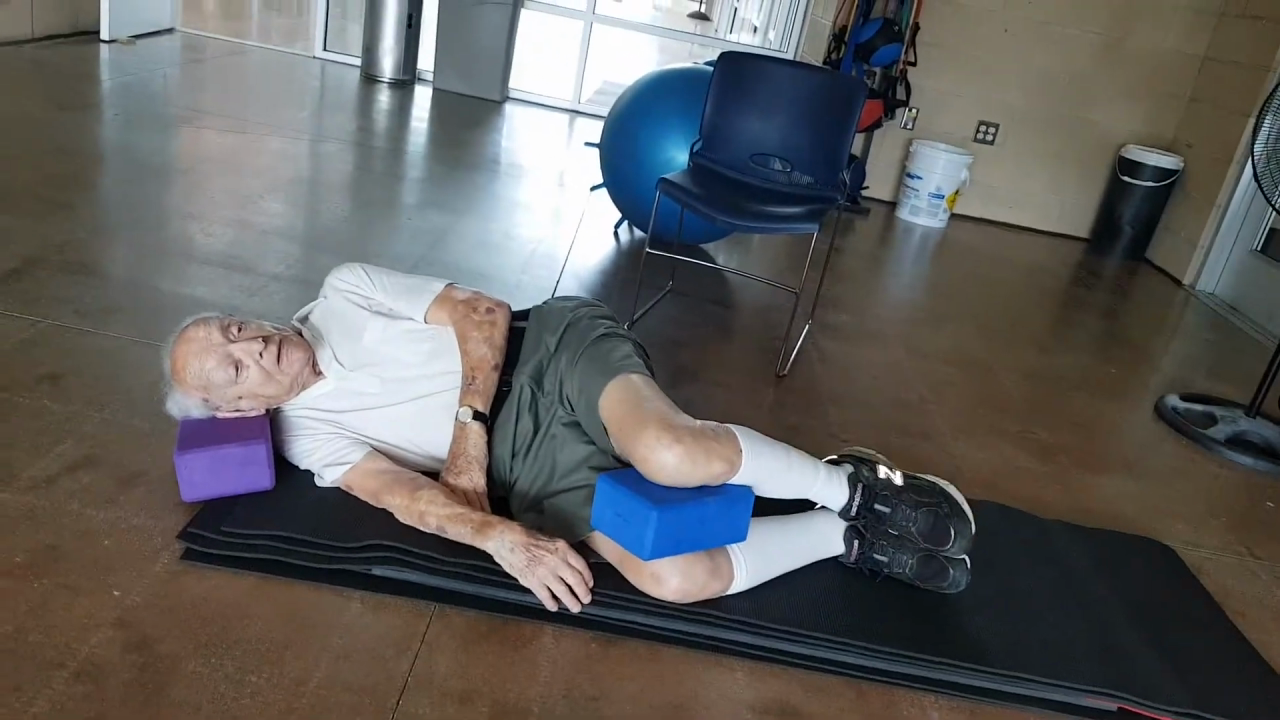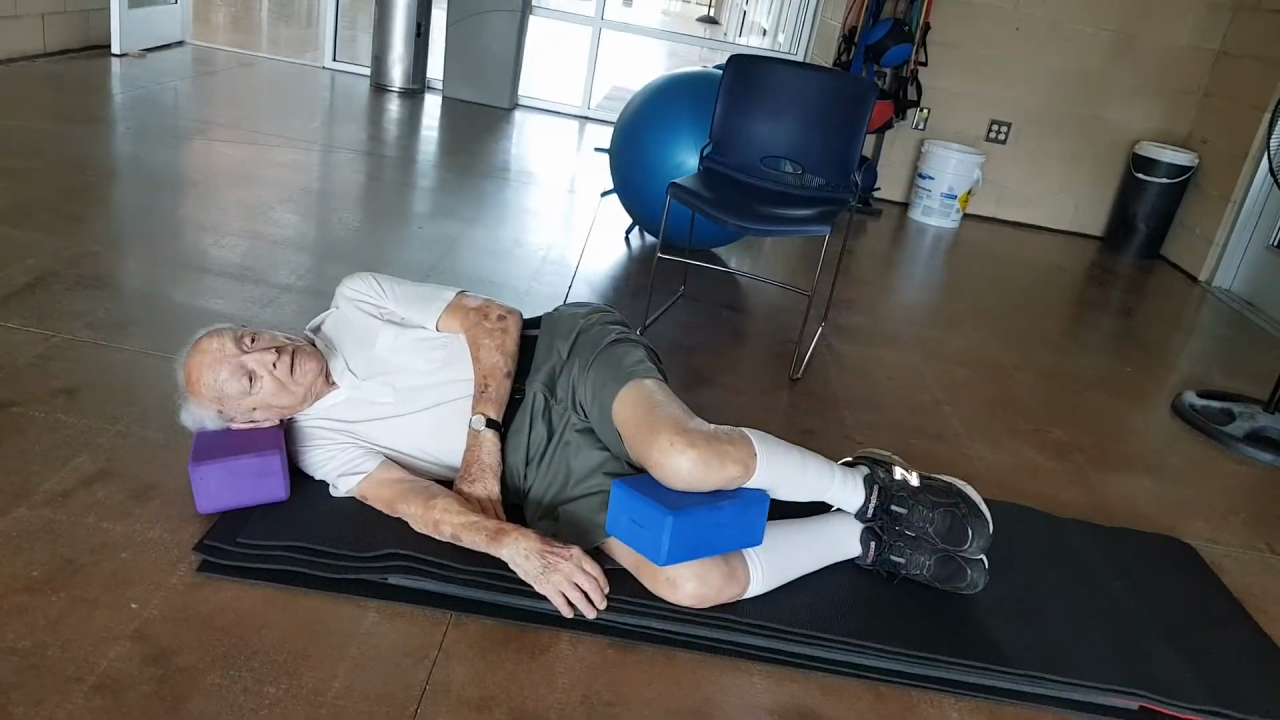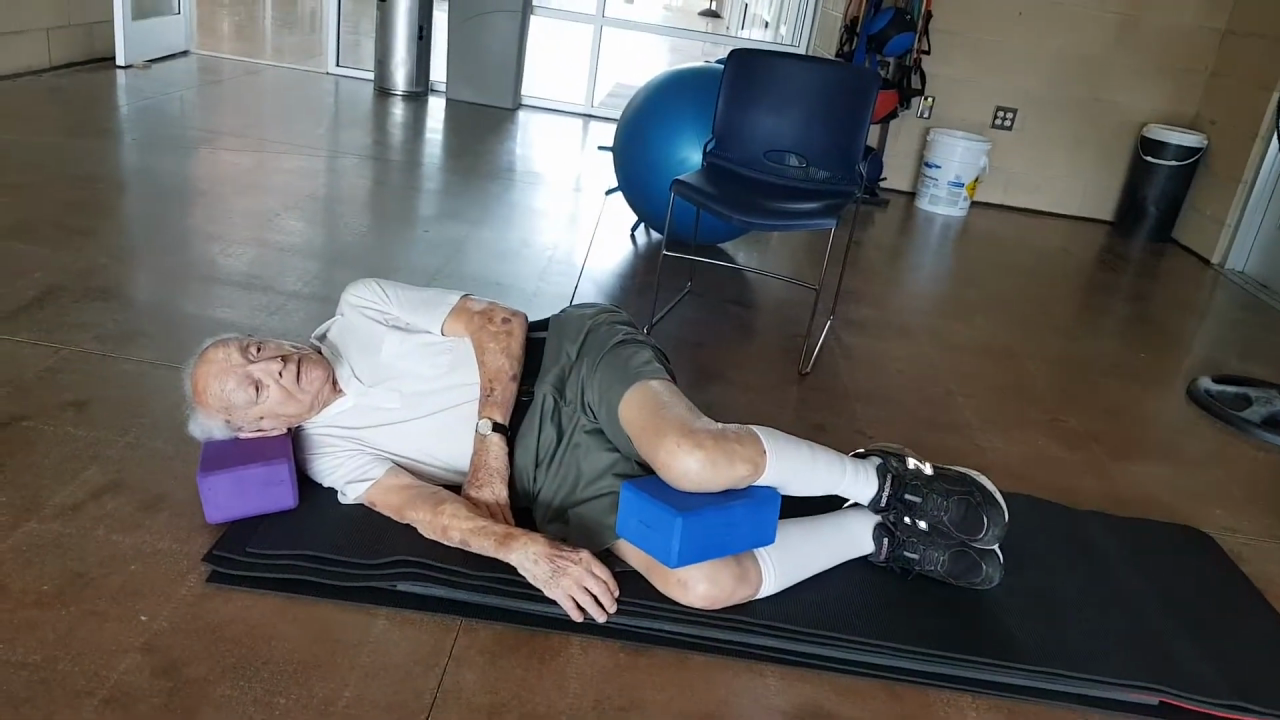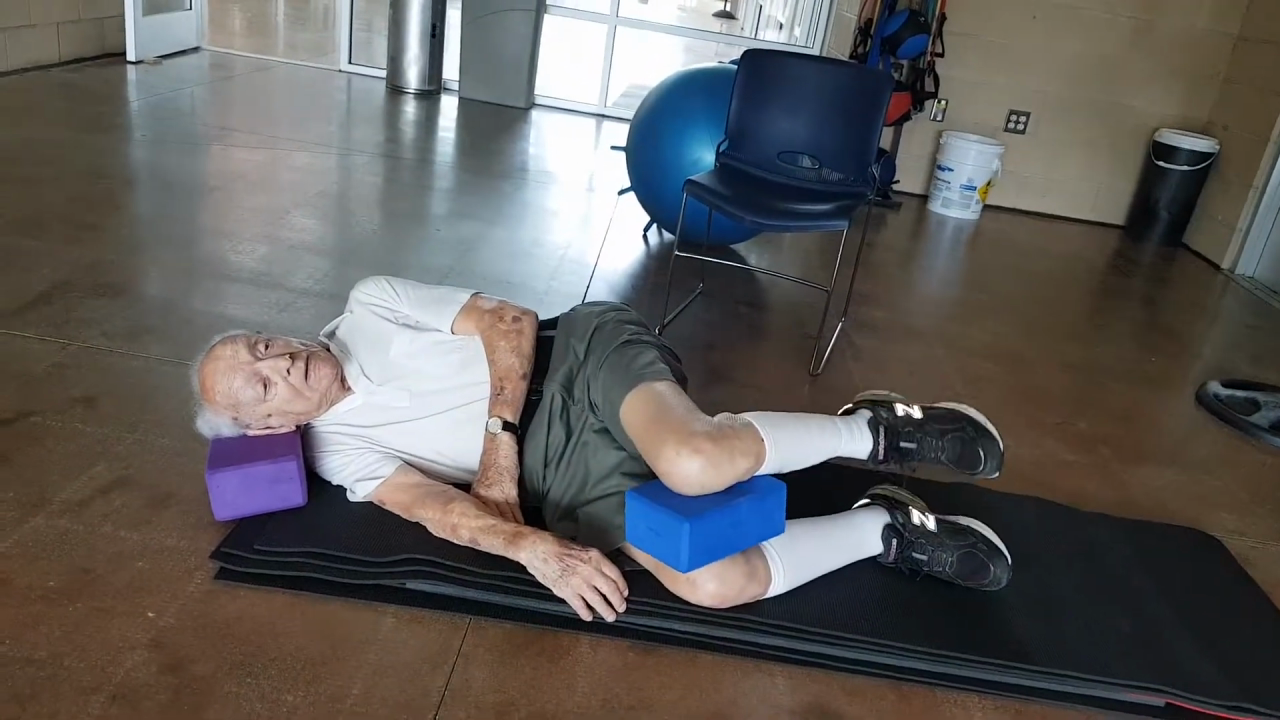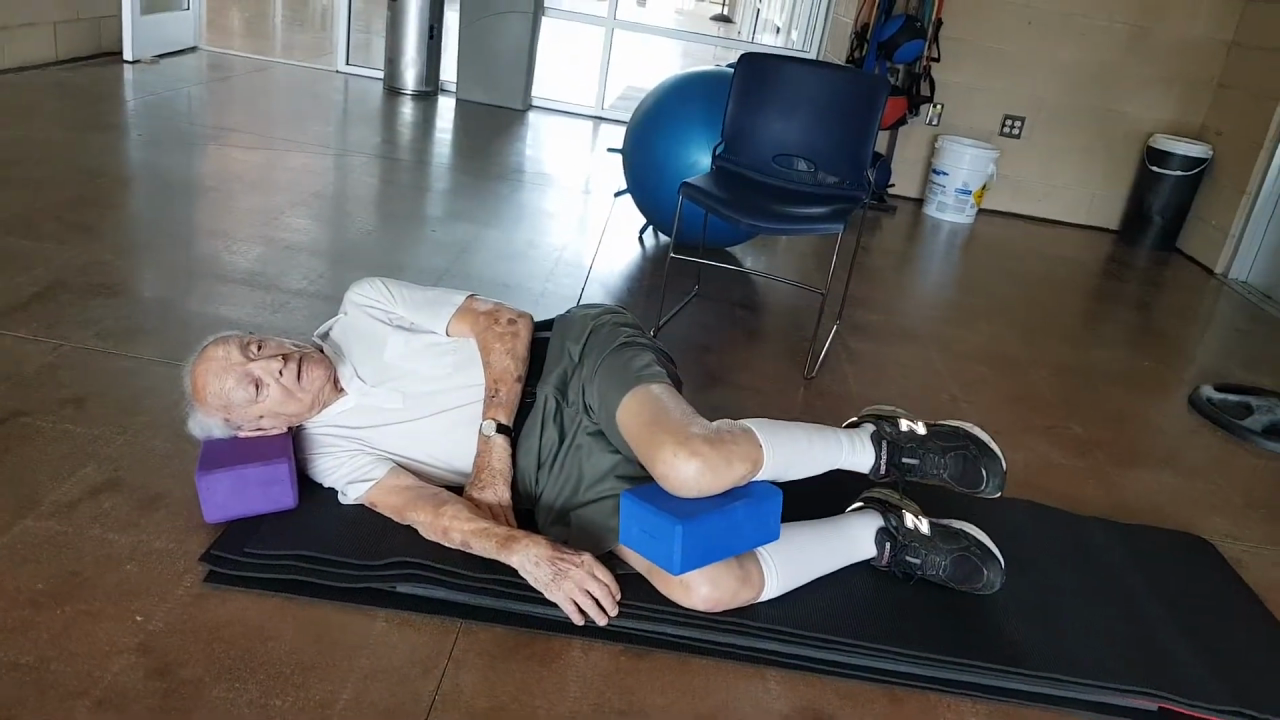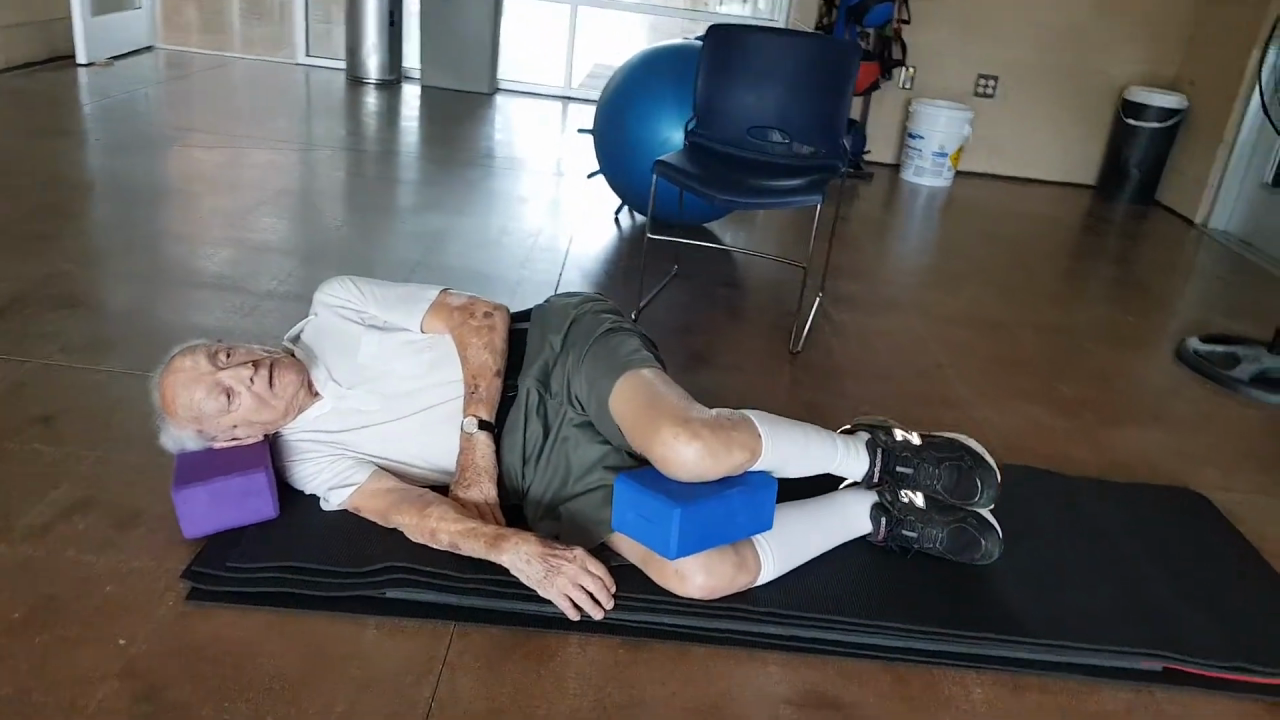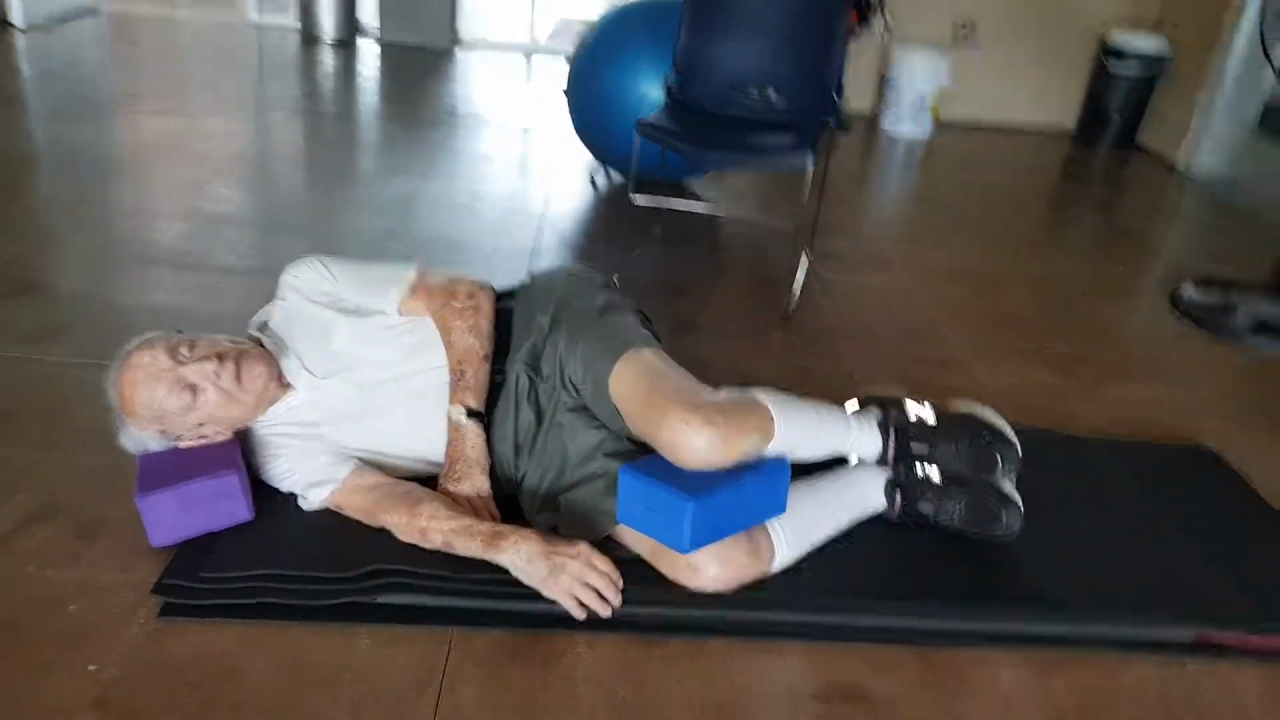
dt=0.4s
person 1, frame 1
left shoulder: (344, 290)
right shoulder: (305, 436)
left elbow: (483, 314)
right elbow: (404, 495)
left wrist: (468, 424)
right wrist: (500, 538)
right hip: (530, 464)
left knee: (669, 453)
right knee: (675, 578)
left ankle: (851, 487)
right ankle: (851, 538)
person 1, frame 2
left shoulder: (356, 299)
right shoulder: (320, 448)
left elbow: (496, 320)
right elbow: (418, 503)
left wrist: (480, 429)
right wrist: (514, 544)
right hip: (543, 471)
left knee: (683, 458)
right knee: (689, 582)
left ankle: (865, 487)
right ankle: (864, 539)
person 1, frame 3
left shoulder: (359, 307)
right shoulder: (328, 455)
left elbow: (499, 323)
right elbow: (428, 510)
left wrist: (488, 434)
right wrist: (523, 549)
right hip: (555, 471)
left knee: (692, 458)
right knee: (702, 584)
left ankle: (879, 481)
right ankle: (879, 534)
person 1, frame 4
left shoulder: (371, 304)
right shoulder: (337, 455)
left elbow: (510, 322)
right elbow: (436, 508)
left wrist: (497, 433)
right wrist: (534, 551)
right hip: (565, 472)
left knee: (691, 462)
right knee: (711, 583)
left ankle: (871, 431)
right ankle: (887, 528)
person 1, frame 5
left shoulder: (364, 304)
right shoulder: (330, 456)
left elbow: (505, 325)
right elbow: (430, 511)
left wrist: (492, 436)
right wrist: (525, 552)
right hip: (559, 476)
left knee: (688, 465)
right knee: (705, 588)
left ankle: (875, 445)
right ankle: (883, 533)
person 1, frame 6
left shoulder: (334, 306)
right shoulder: (309, 462)
left elbow: (482, 319)
right elbow: (416, 514)
left wrist: (473, 432)
right wrist: (514, 550)
right hip: (545, 466)
left knee: (687, 448)
right knee: (700, 576)
left ankle: (866, 453)
right ankle: (876, 514)
person 1, frame 7
left shoulder: (302, 291)
right shoulder: (284, 458)
left elbow: (463, 302)
right elbow: (403, 512)
left wrist: (463, 423)
right wrist: (513, 547)
right hip: (540, 453)
left knee: (699, 436)
right knee: (711, 566)
left ankle: (880, 427)
right ankle: (886, 486)
